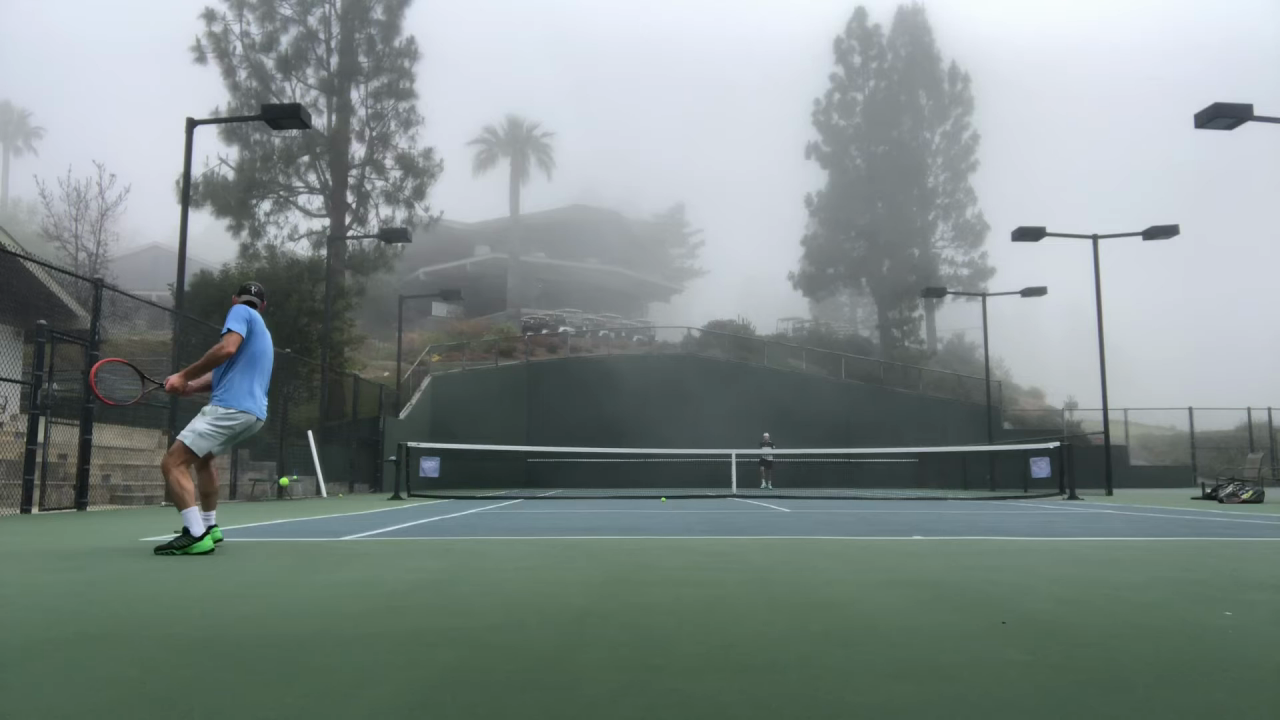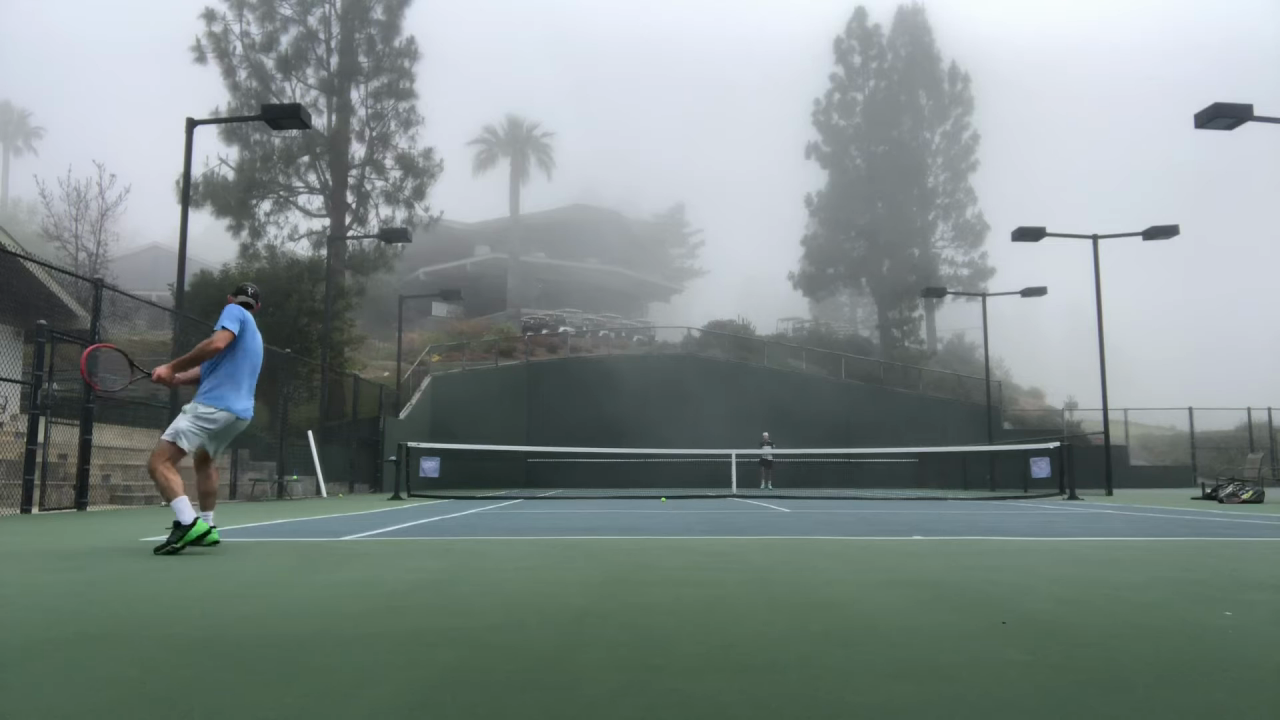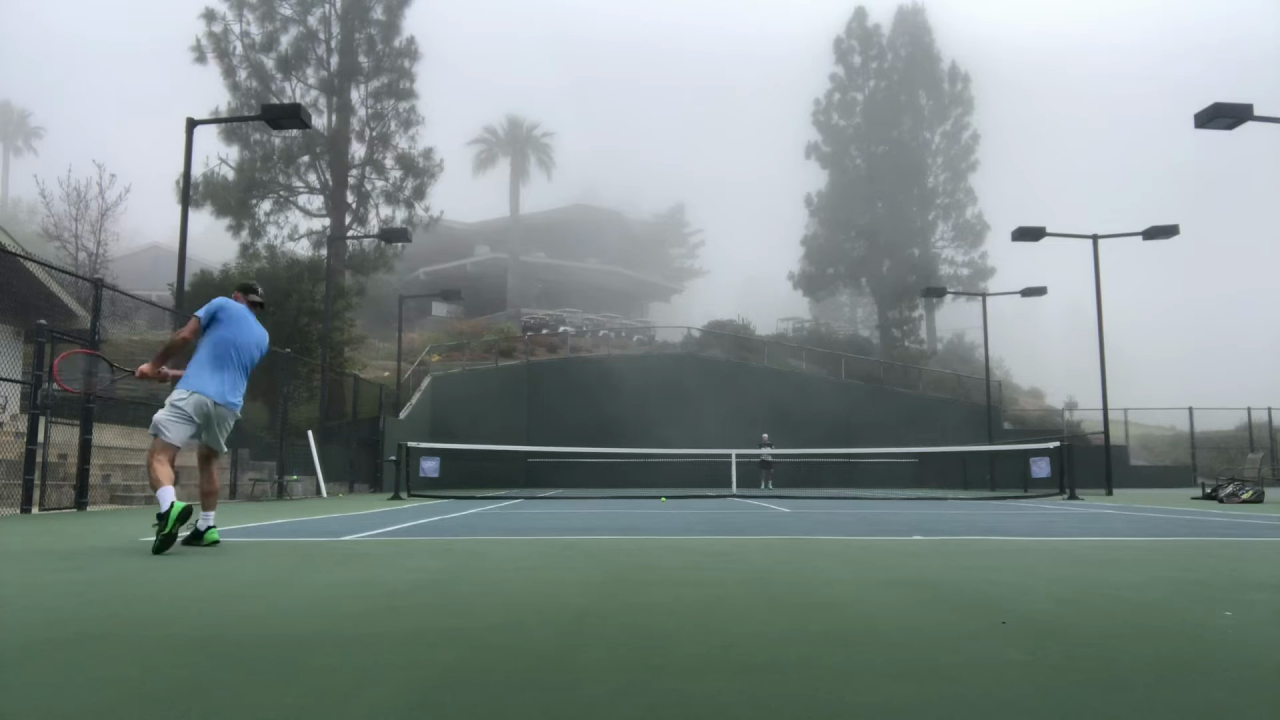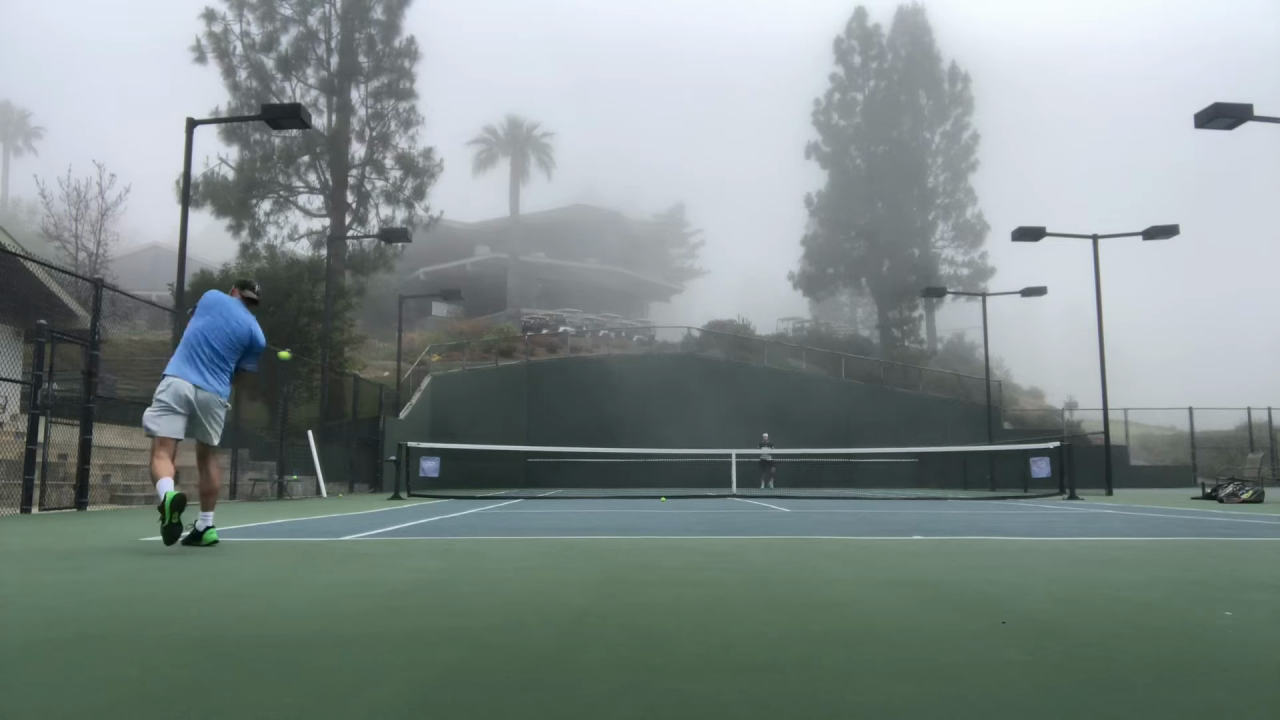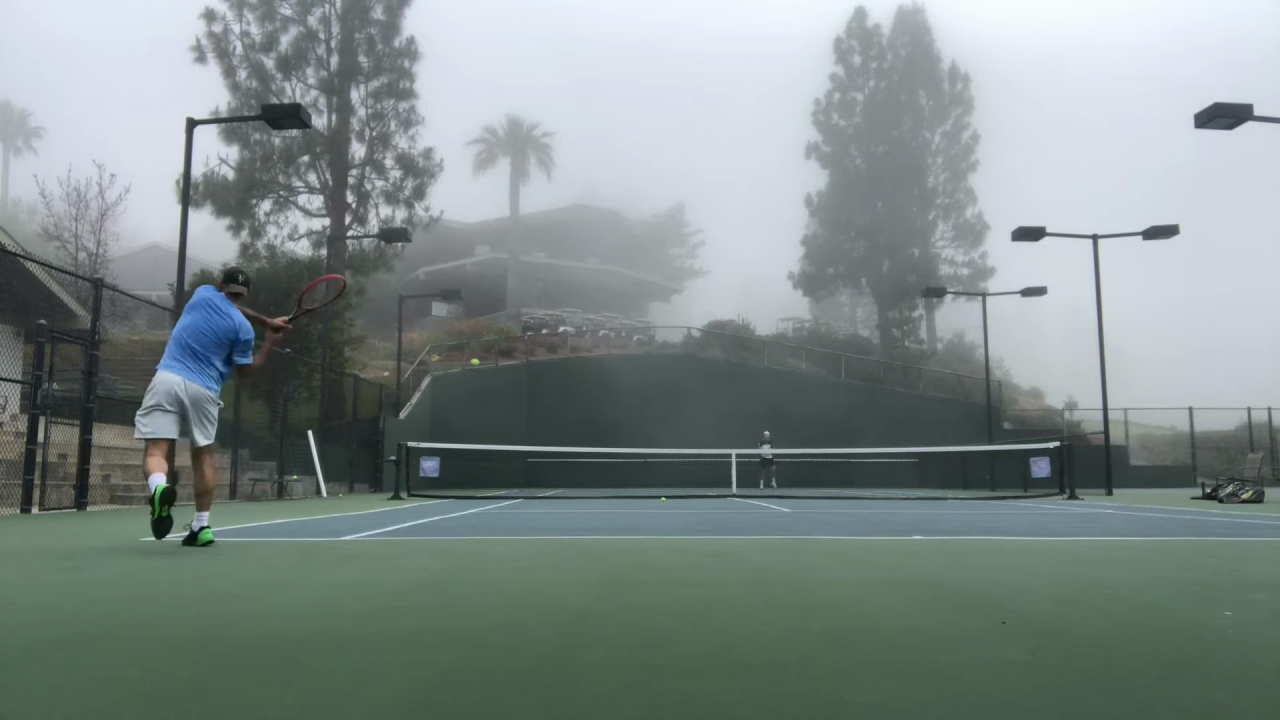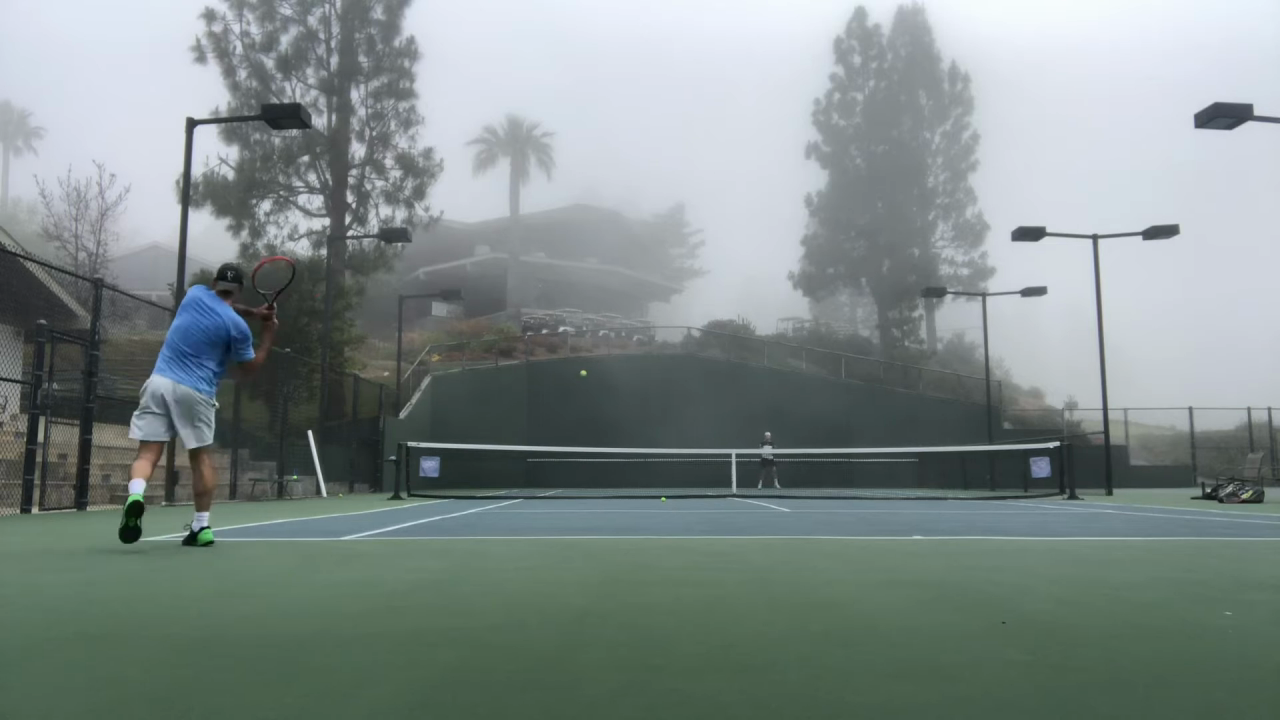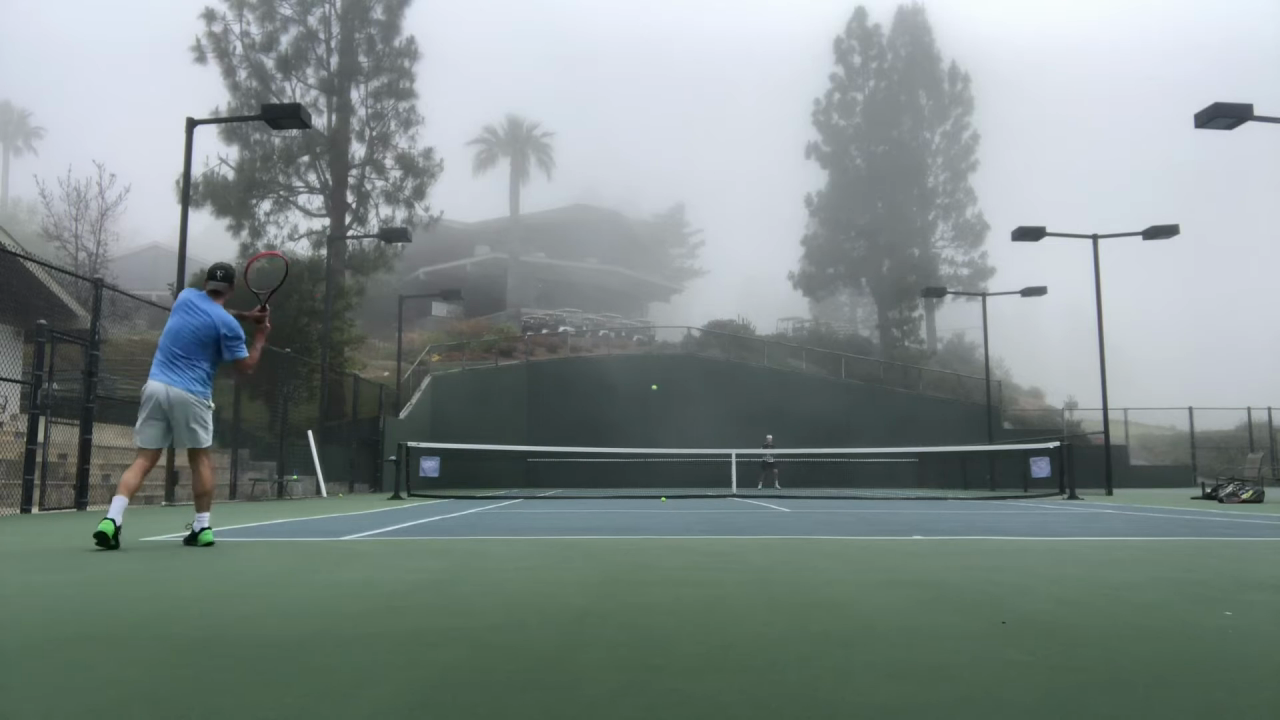
dt=0.1s
person 1, frame 1
left shoulder: (242, 312)
right shoulder: (262, 336)
left elbow: (227, 348)
right elbow: (218, 376)
left wrist: (183, 375)
right wrist: (186, 386)
left hip: (230, 409)
right hip: (253, 415)
left knee: (173, 465)
right knee: (202, 460)
left ankle: (196, 534)
right ankle: (209, 526)
person 1, frame 2
left shoulder: (234, 312)
right shoulder: (253, 335)
left elbow: (218, 344)
right elbow: (205, 372)
left wrist: (171, 367)
right wrist: (174, 377)
left hip: (213, 406)
right hip: (238, 412)
left knee: (159, 463)
right knee: (203, 460)
left ankle: (187, 524)
right ankle: (205, 527)
person 1, frame 3
left shoulder: (223, 305)
right shoulder: (262, 338)
left elbow: (186, 336)
left wrist: (156, 363)
right wrist: (172, 375)
left hip: (193, 395)
right hip: (228, 406)
left knee: (159, 458)
right knee: (208, 460)
left ankle: (170, 509)
right ankle: (206, 528)
person 1, frame 4
left shoulder: (214, 297)
right shoulder: (256, 334)
left hip: (177, 384)
right hip: (214, 395)
left knee: (162, 454)
right knee: (206, 458)
left ankle: (169, 497)
right ankle: (205, 527)
person 1, frame 5
left shoulder: (203, 293)
right shoulder: (243, 328)
right elbow: (244, 374)
left wrist: (266, 322)
right wrist: (271, 341)
left hip: (167, 380)
right hip: (204, 391)
left knee: (157, 452)
right knee: (202, 456)
left ankle: (160, 490)
right ankle: (201, 527)
person 1, frame 6
left shoulder: (195, 294)
right shoulder: (238, 327)
right elbow: (250, 368)
left wrist: (254, 312)
right wrist: (269, 334)
left hip: (160, 383)
right hip: (196, 393)
left knee: (147, 456)
right knee: (201, 457)
left ankle: (136, 498)
right ankle: (201, 527)
person 1, frame 7
left shoulder: (185, 296)
right shoulder: (228, 324)
right elbow: (246, 367)
left wrist: (247, 316)
right wrist: (261, 337)
left hip: (156, 387)
right hip: (191, 395)
left knee: (145, 460)
right knee: (199, 459)
left ankle: (111, 521)
right ankle: (201, 528)
